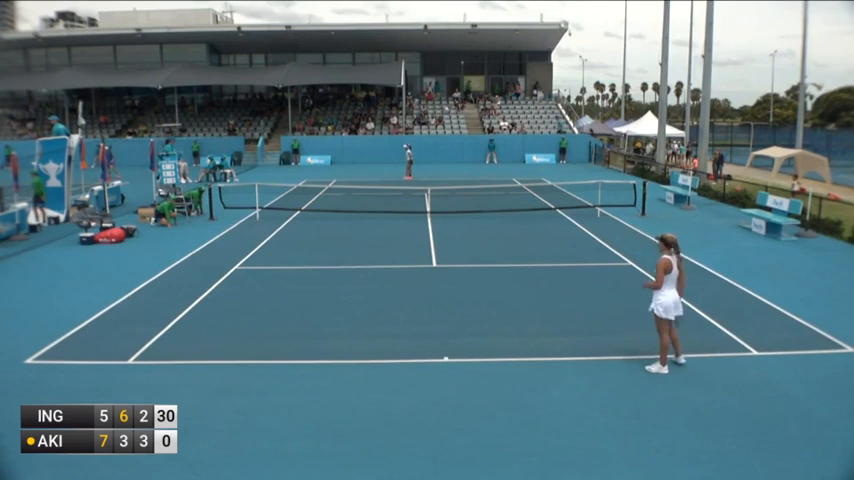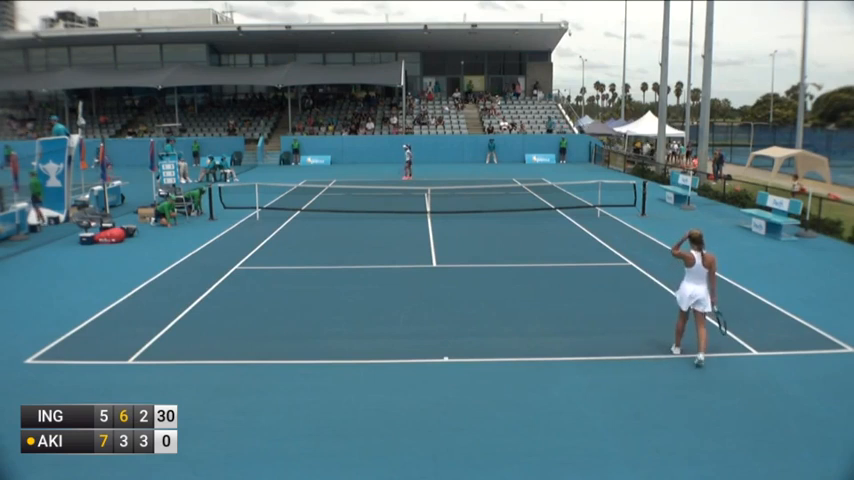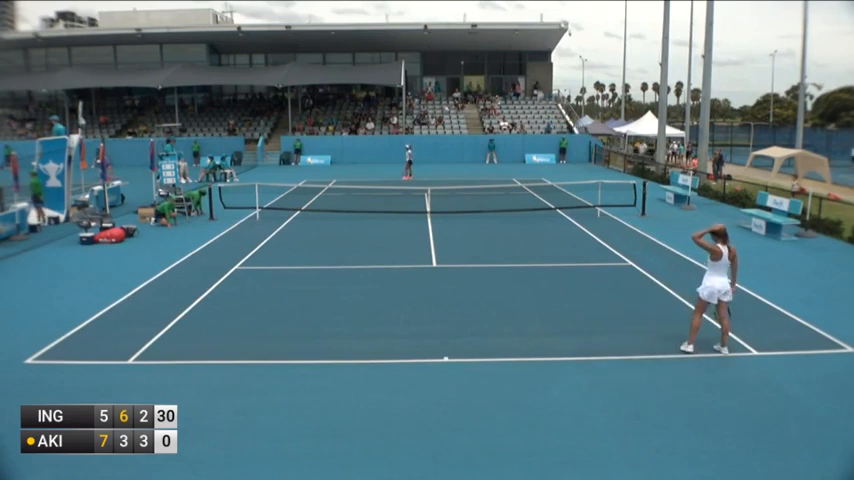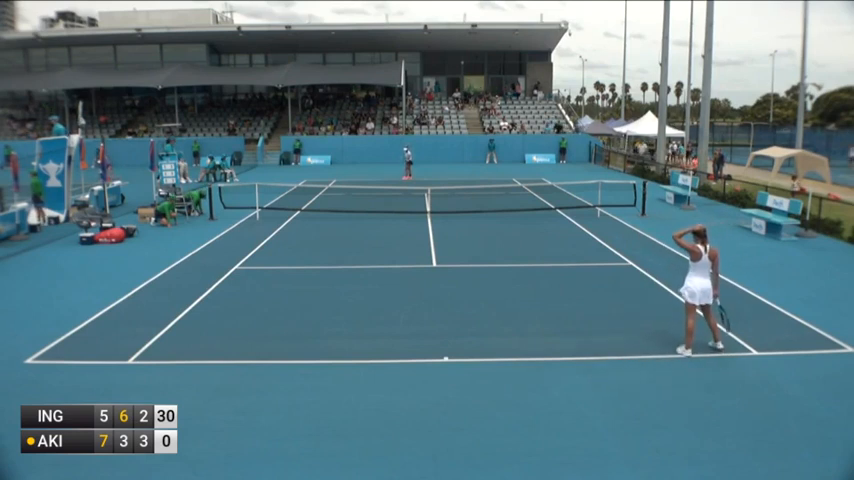
dt=1s
person 1, frame 1
left shoulder: (662, 262)
right shoulder: (678, 260)
left elbow: (657, 285)
right elbow: (681, 282)
left wrist: (647, 285)
right wrist: (679, 297)
left hip: (663, 300)
right hip: (674, 297)
left knee: (663, 333)
right knee: (671, 329)
left ankle: (662, 365)
right ankle: (679, 356)
person 1, frame 2
left shoulder: (687, 256)
right shoulder: (710, 258)
left elbow: (673, 251)
right elbow: (712, 279)
left wrist: (683, 238)
right wrist: (713, 296)
left hip: (687, 290)
right hip: (702, 293)
left knee: (682, 320)
right knee: (700, 325)
left ankle: (677, 347)
right ankle: (701, 353)
person 1, frame 3
left shoulder: (714, 249)
right shoulder: (732, 251)
left elbow: (695, 237)
right elbow: (734, 271)
left wrist: (710, 229)
right wrist: (733, 285)
left hip: (710, 285)
right hip: (724, 285)
left knee: (697, 314)
right knee: (723, 316)
left ankle: (690, 344)
right ankle: (723, 346)
person 1, frame 4
left shoulder: (693, 249)
right shoulder: (714, 251)
left elbow: (675, 237)
right elbow: (715, 273)
left wrist: (690, 229)
right wrist: (716, 289)
left hip: (693, 286)
right hip: (706, 286)
left knee: (690, 318)
right knee: (708, 315)
left ankle: (687, 348)
right ankle: (718, 342)
